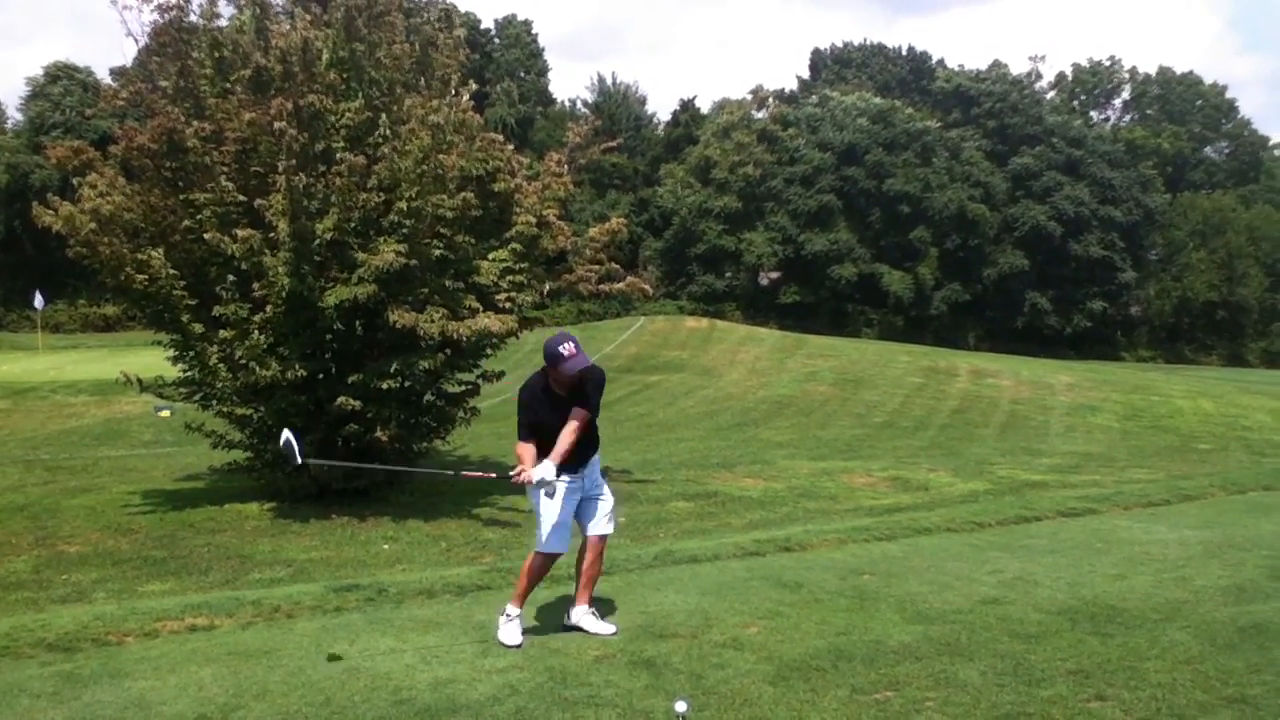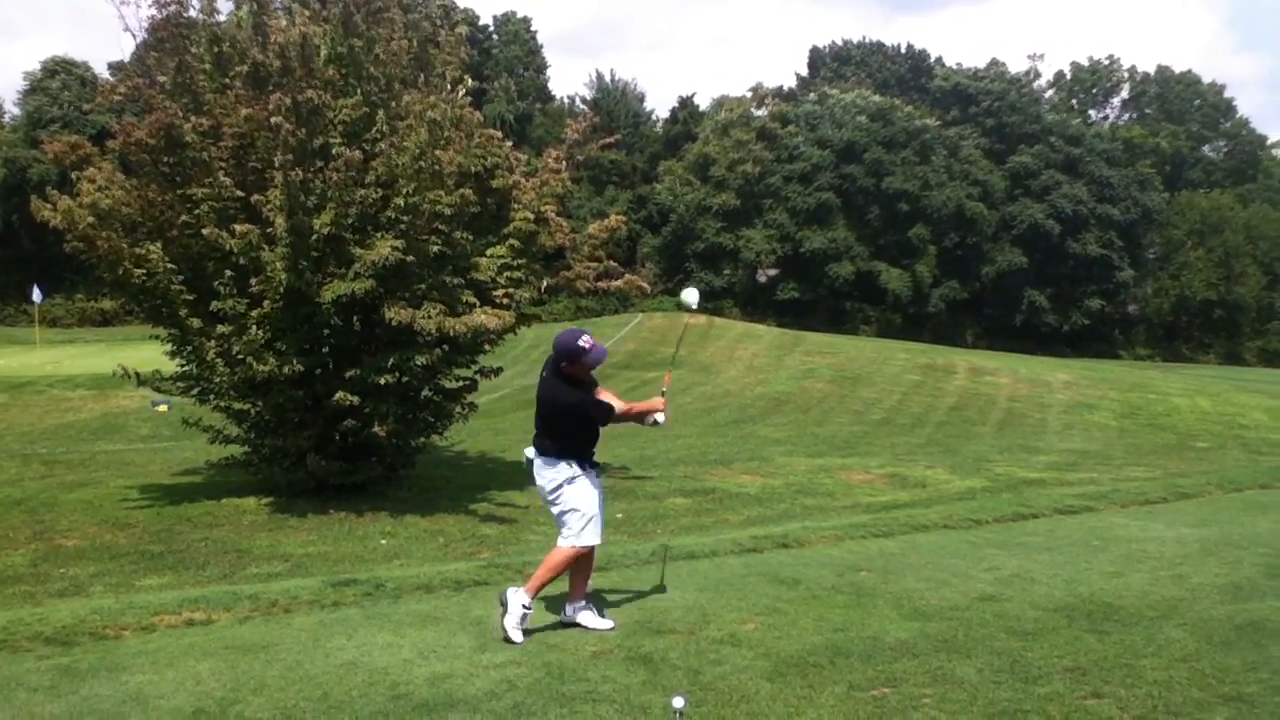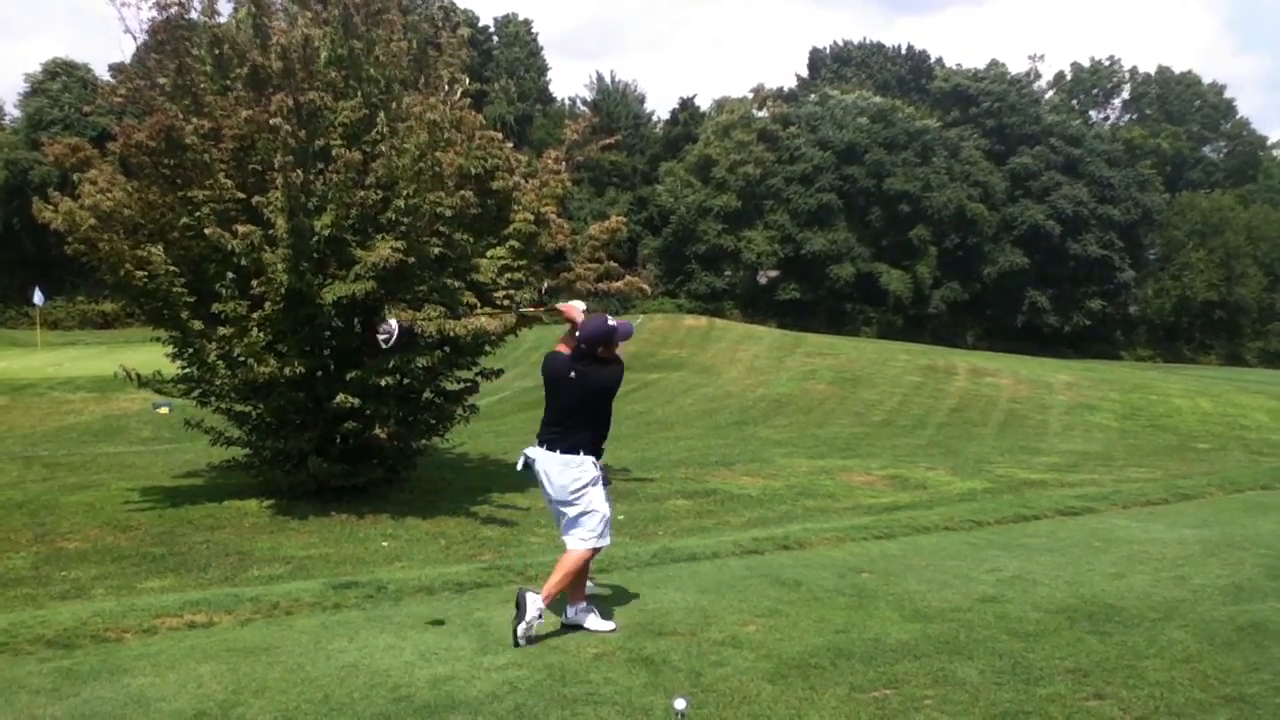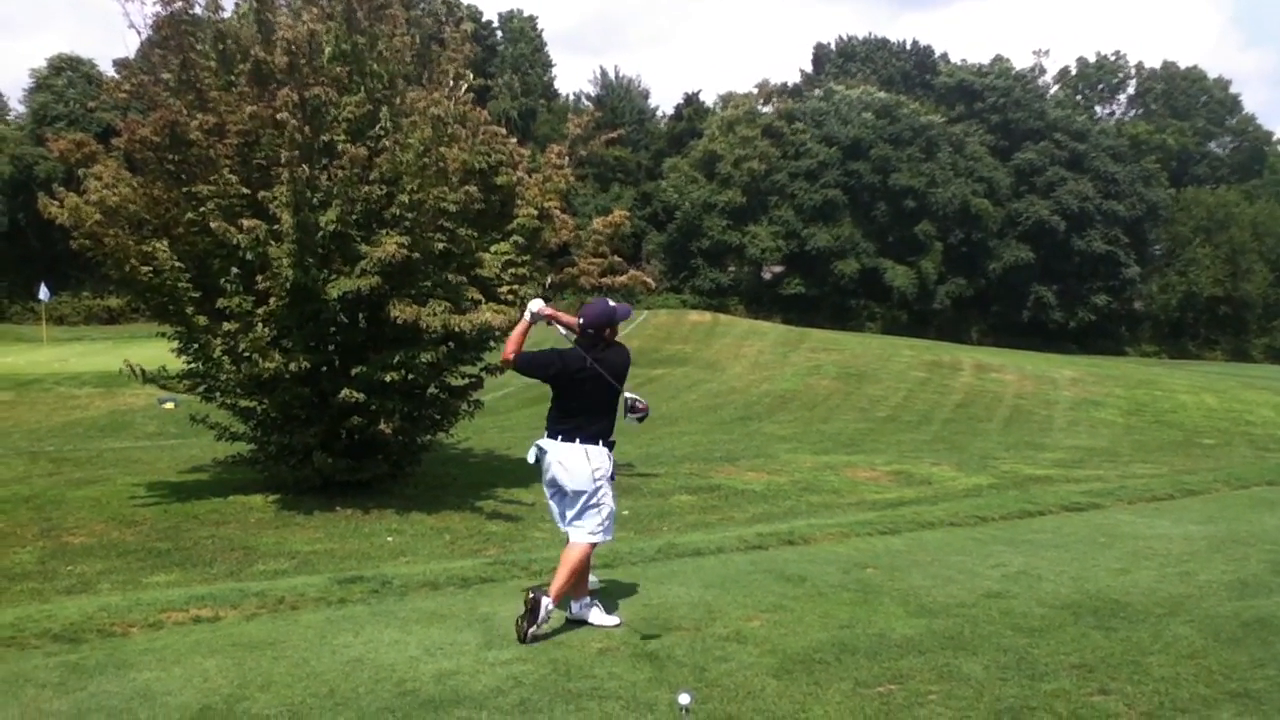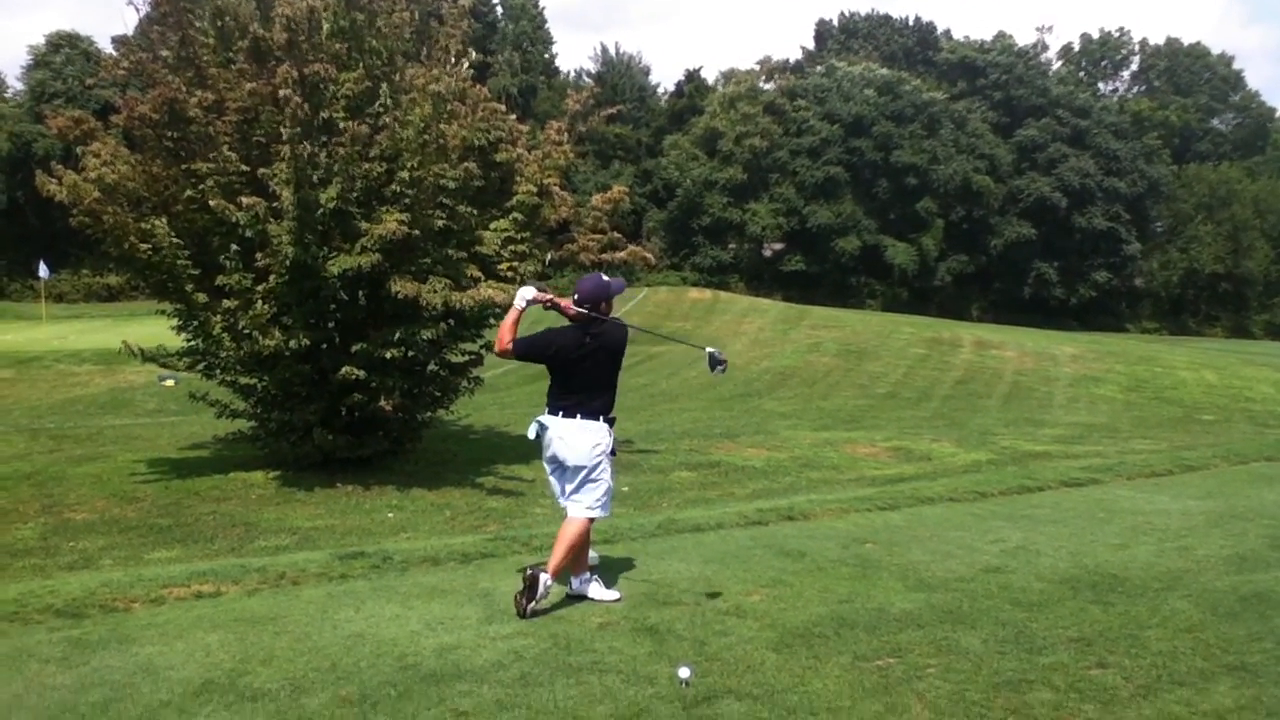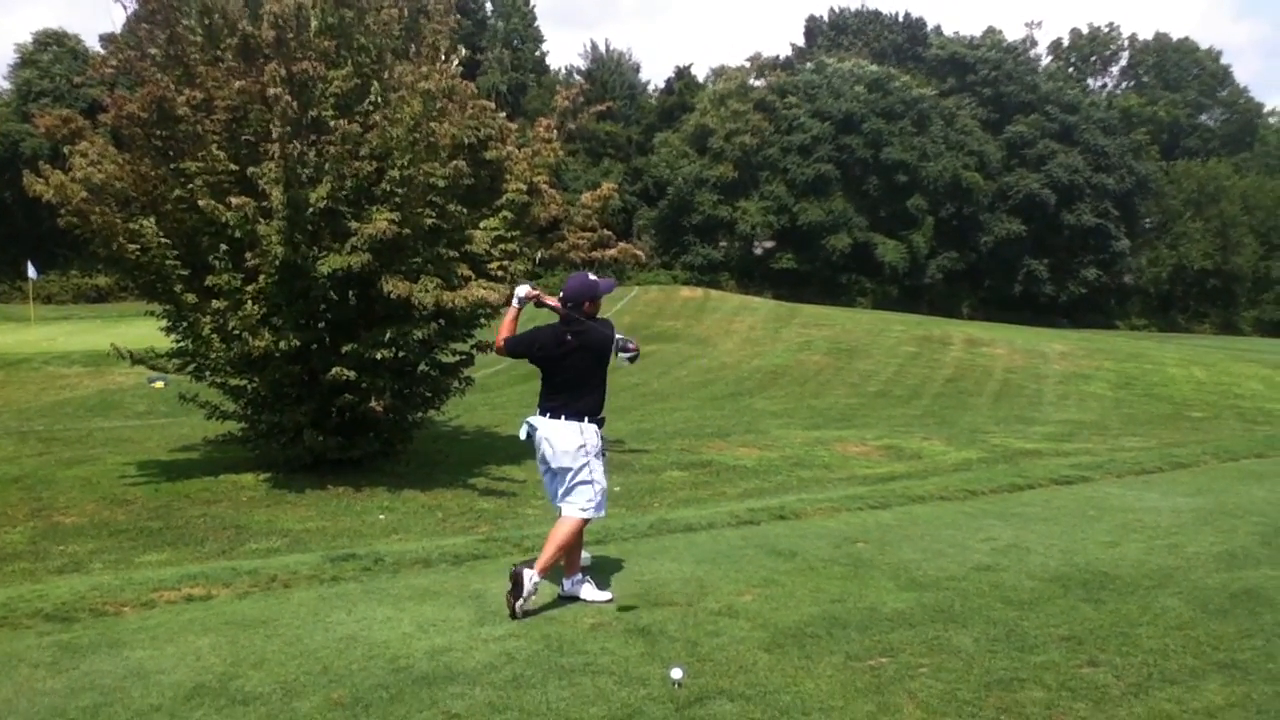
dt=0.2s
person 1, frame 1
left shoulder: (593, 377)
right shoulder: (532, 393)
left elbow: (574, 426)
right elbow: (526, 441)
left wrist: (551, 463)
right wrist: (532, 469)
left hip: (586, 467)
right hip: (555, 476)
left knee: (596, 538)
right knee: (550, 547)
left ankle: (580, 610)
right ankle: (512, 613)
person 1, frame 2
left shoulder: (558, 362)
right shoulder: (561, 396)
left elbow: (599, 392)
right elbow: (613, 413)
left wrist: (629, 409)
right wrist: (650, 406)
left hip: (576, 461)
right hip: (562, 469)
left knee: (589, 535)
right knee: (579, 540)
left ankle: (576, 605)
right ankle: (522, 597)
person 1, frame 3
left shoulder: (554, 365)
right shoulder: (606, 377)
right elbow: (613, 359)
left wrist: (576, 321)
right wrist: (579, 318)
left hip: (548, 458)
right hip: (576, 467)
left knee: (580, 536)
right knee: (587, 542)
left ankle: (577, 607)
right ankle: (537, 601)
person 1, frame 4
left shoulder: (560, 360)
right shoulder: (618, 358)
left elbow: (508, 357)
right elbow: (597, 335)
left wrist: (529, 317)
right wrist: (556, 315)
left hip: (553, 452)
right hip: (589, 458)
left knee: (578, 532)
right knee: (586, 536)
left ankle: (580, 602)
right ankle: (547, 600)
person 1, frame 5
left shoulder: (557, 339)
right shoulder: (615, 334)
left elbow: (502, 347)
right elbow: (588, 316)
left wrist: (519, 303)
right wrist: (554, 301)
left hip: (554, 428)
right hip: (590, 433)
left knee: (577, 507)
right knee: (583, 511)
left ankle: (580, 577)
right ankle: (546, 575)
person 1, frame 6
left shoulder: (545, 336)
right shoulder: (602, 333)
left elbow: (501, 345)
right elbow: (585, 320)
left wrist: (517, 303)
right wrist: (545, 299)
left hip: (547, 429)
right hip: (579, 433)
left knee: (572, 507)
right knee: (578, 511)
left ankle: (573, 579)
right ankle: (534, 573)
